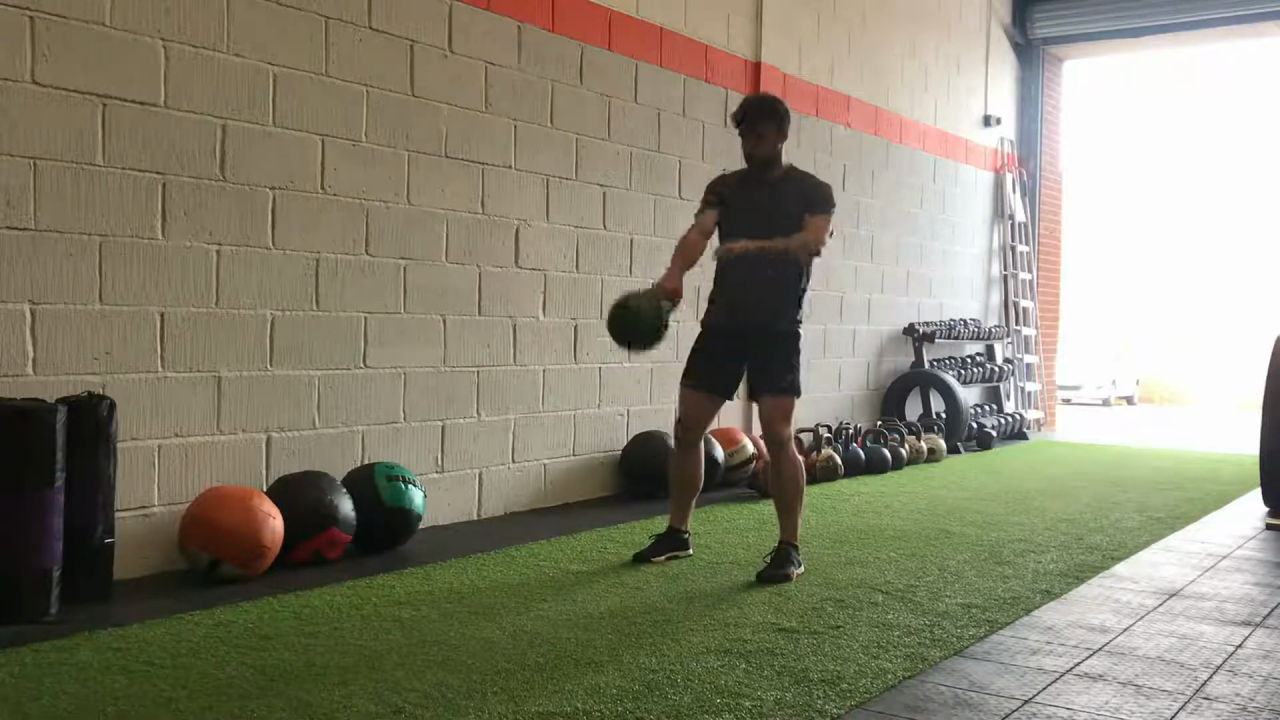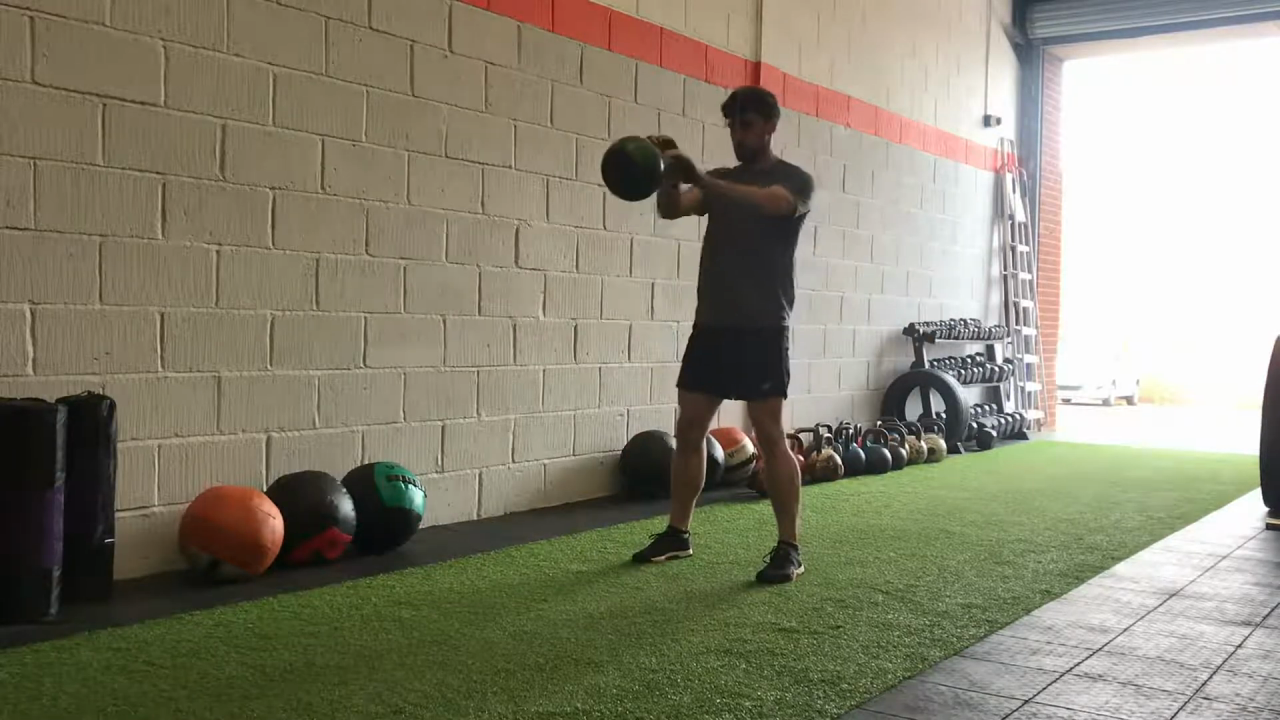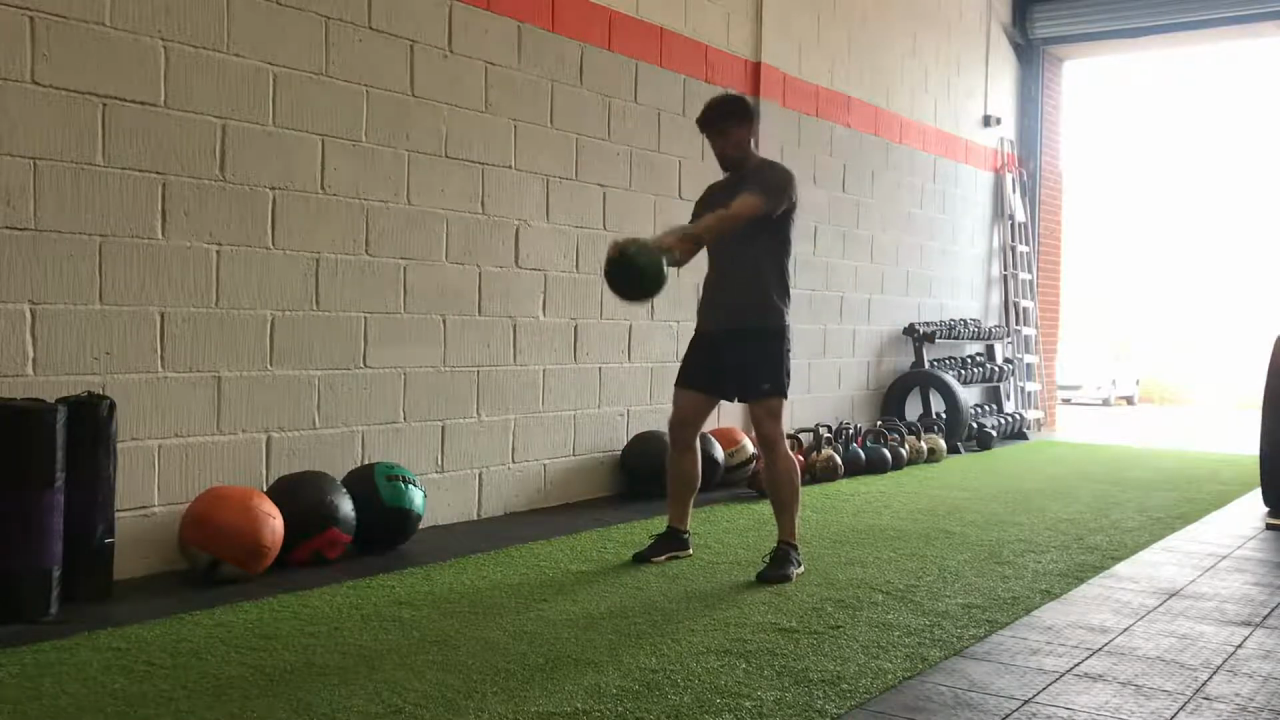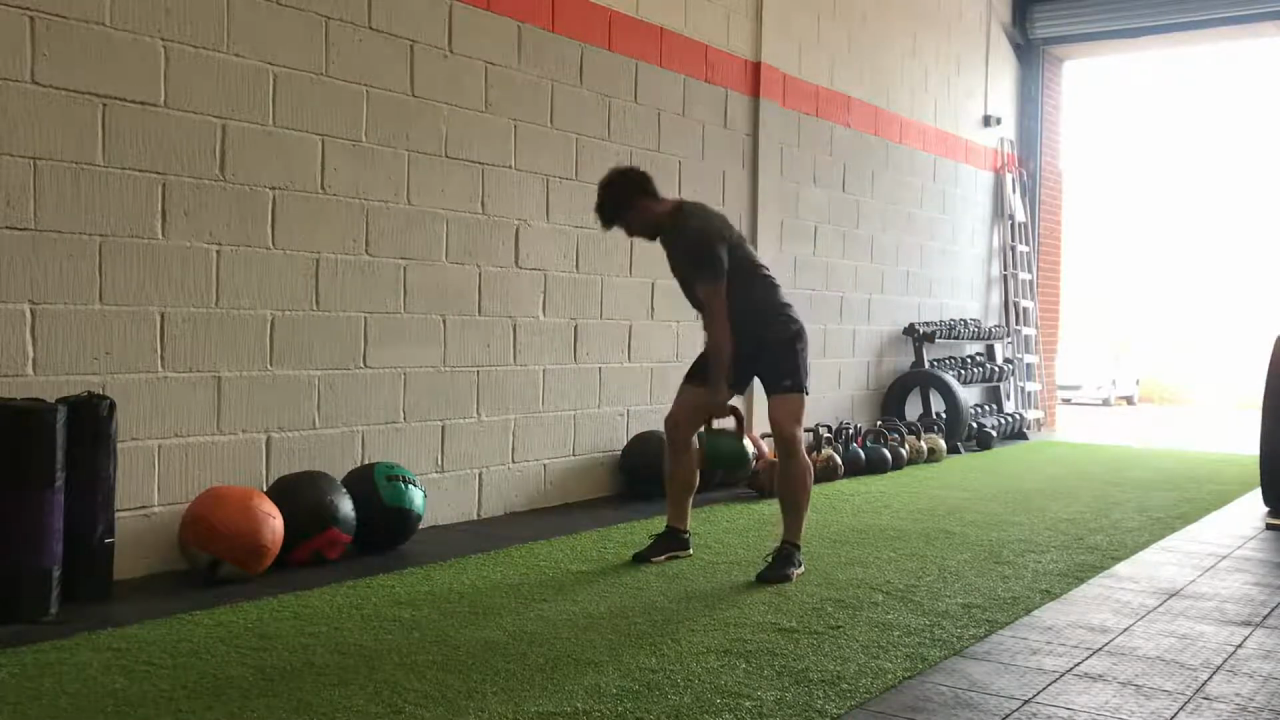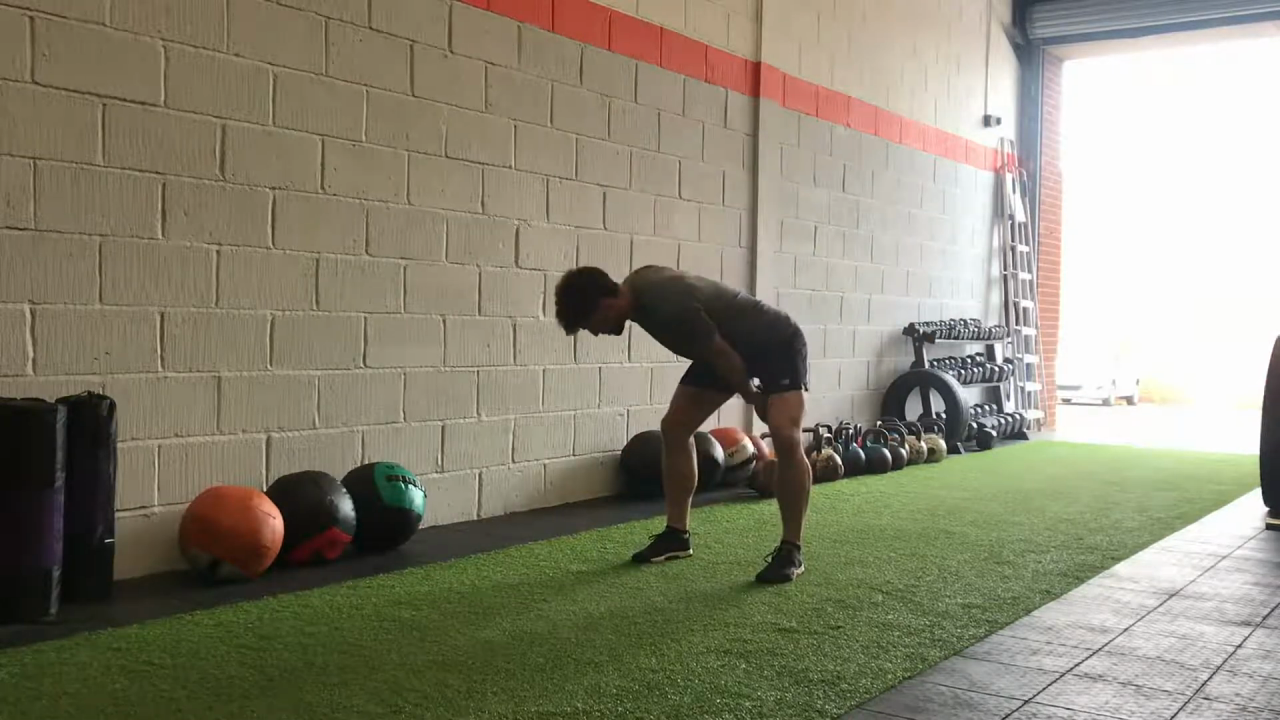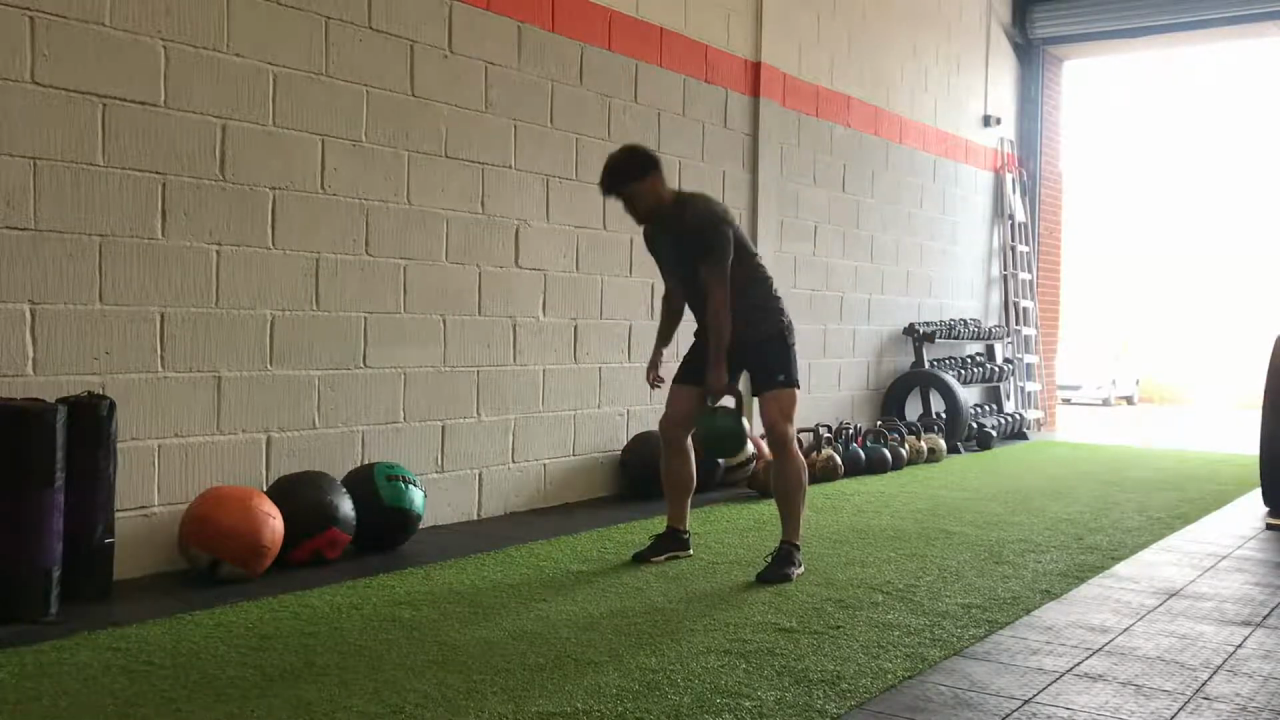
dt=0.3s
person 1, frame 1
left shoulder: (812, 191)
right shoulder: (727, 185)
left elbow: (813, 242)
right elbow: (699, 233)
left wrist: (751, 247)
right wrist: (674, 274)
left hip: (776, 329)
right hip: (721, 325)
left knee: (777, 436)
right knee: (687, 428)
left ankle: (790, 549)
right ankle: (677, 533)
person 1, frame 2
left shoulder: (794, 180)
right shoulder: (721, 178)
left elbow: (770, 203)
right elbow: (671, 208)
left wrist: (702, 178)
right wrist: (667, 174)
left hip: (761, 327)
right hip: (711, 324)
left knee: (770, 436)
right knee: (688, 431)
left ankle: (789, 548)
right ankle: (678, 533)
person 1, frame 3
left shoulder: (775, 179)
right shoulder: (714, 193)
left elbow: (733, 219)
right elbow: (685, 252)
left wrist: (678, 234)
left hip: (761, 330)
right hip: (714, 329)
left knee: (769, 436)
right knee: (682, 428)
left ankle: (788, 548)
right ankle: (677, 533)
person 1, frame 4
left shoulder: (698, 230)
right shoulder: (673, 227)
left elbow: (717, 317)
left wrist: (720, 387)
left hip: (776, 333)
right hip: (735, 336)
left knee: (787, 436)
right knee: (677, 424)
left ankle: (790, 550)
right ankle: (677, 533)
person 1, frame 5
left shoulder: (669, 309)
right shoulder: (639, 287)
left elbow: (725, 357)
left wrist: (752, 394)
left hip: (776, 343)
right hip: (733, 344)
left knee: (785, 436)
right knee: (674, 426)
left ankle: (790, 550)
right ankle: (677, 533)
person 1, frame 6
left shoulder: (704, 216)
right shoulder: (656, 230)
left elbow: (718, 297)
left wrist: (718, 368)
right wrist: (658, 350)
left hip: (764, 333)
right hip: (714, 337)
left knee: (780, 435)
right knee: (671, 427)
left ankle: (790, 549)
right ankle: (676, 534)
